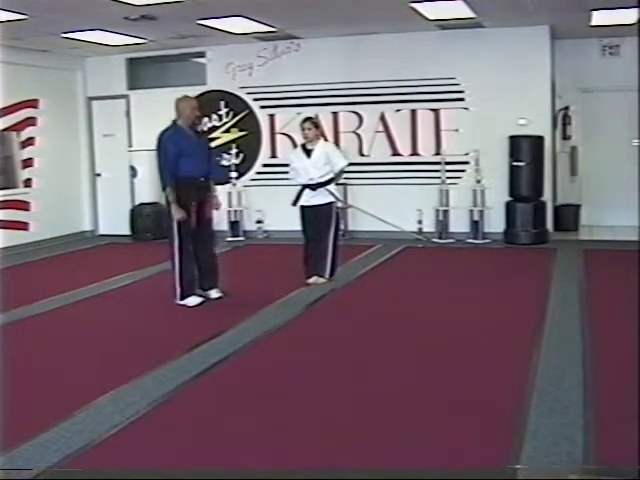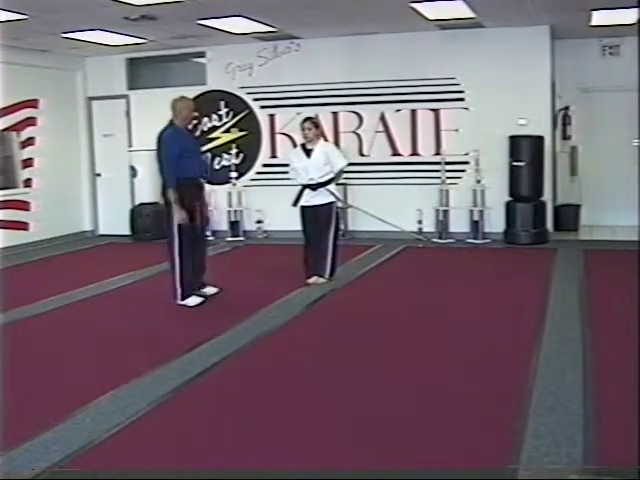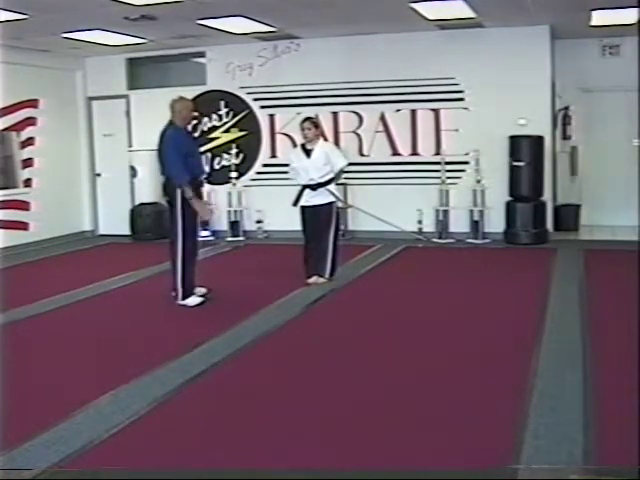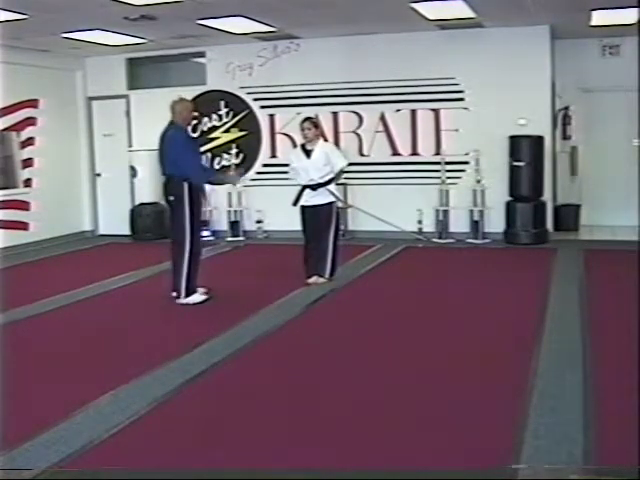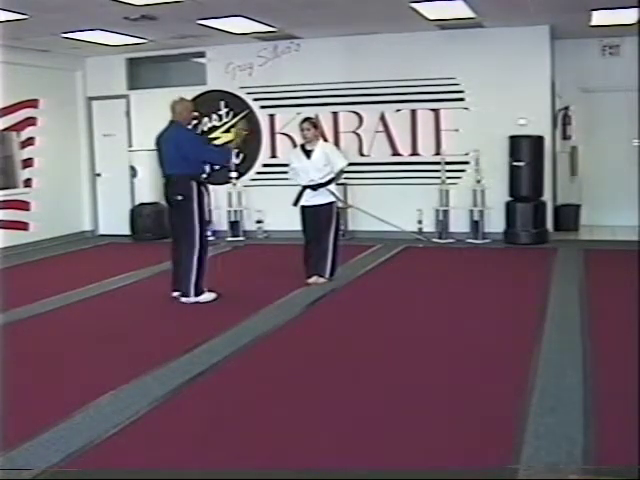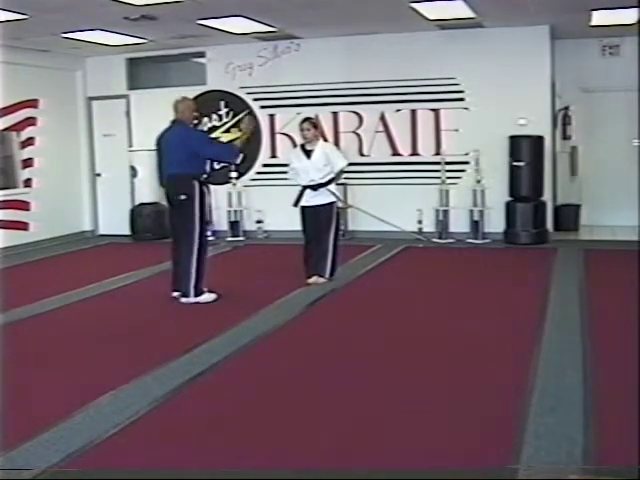
dt=0.3s
person 1, frame 1
left shoulder: (197, 136)
right shoulder: (170, 136)
left elbow: (208, 167)
right elbow: (167, 173)
left wrist: (212, 193)
right wrist: (174, 204)
left hip: (201, 192)
right hip: (182, 192)
left knee: (205, 241)
right knee: (182, 244)
left ankle: (208, 286)
right ankle: (184, 293)
person 1, frame 2
left shoulder: (188, 135)
right shoulder: (169, 136)
right elbow: (169, 174)
left wrist: (200, 195)
right wrist: (176, 206)
left hip: (195, 190)
right hip: (180, 193)
left knee: (198, 240)
right knee: (181, 244)
left ankle: (196, 284)
right ankle: (183, 293)
person 1, frame 3
left shoulder: (182, 134)
right shoulder: (172, 135)
right elbow: (178, 172)
left wrist: (197, 197)
right wrist: (195, 200)
left hip: (189, 190)
right hip: (180, 192)
left knee: (189, 240)
right knee: (182, 241)
left ankle: (186, 285)
right ankle: (182, 293)
person 1, frame 4
left shoulder: (172, 133)
right shoulder: (177, 136)
right elbow: (192, 166)
right wrist: (224, 178)
left hip: (176, 188)
right hip: (183, 189)
left knee: (180, 238)
right knee: (188, 240)
left ankle: (181, 286)
right ankle: (184, 292)
person 1, frame 5
left shoulder: (163, 136)
right shoulder: (185, 135)
right elbow: (211, 155)
left hip: (172, 187)
right hip: (188, 188)
left knee: (179, 238)
right knee: (194, 240)
left ankle: (179, 287)
right ankle: (191, 291)
person 1, frame 6
left shoulder: (164, 136)
right shoulder: (190, 134)
left elbow: (163, 167)
right elbow: (220, 151)
right wrist: (244, 135)
left hip: (173, 187)
right hip: (190, 187)
left knee: (180, 238)
right knee: (194, 240)
left ankle: (179, 287)
right ankle: (191, 292)
person 2, frame 1
left shoulder: (328, 148)
right shoulder: (297, 152)
left elbow: (339, 168)
right elbow: (295, 173)
left wrist: (329, 183)
right wrist: (305, 183)
left hip: (325, 196)
right hip: (307, 197)
left knee: (326, 236)
right knee: (310, 237)
left ankle: (323, 272)
right ankle: (312, 272)
person 2, frame 2
left shoulder: (327, 148)
right shoulder: (297, 152)
left elbow: (340, 168)
right elbow: (295, 173)
left wrist: (329, 183)
right wrist: (306, 184)
left hip: (325, 196)
right hip: (307, 197)
left knee: (325, 236)
right knee: (310, 237)
left ankle: (323, 272)
right ankle: (312, 272)
person 2, frame 3
left shoulder: (327, 148)
right shoulder: (297, 152)
left elbow: (340, 168)
right elbow: (295, 173)
left wrist: (329, 183)
right wrist: (305, 183)
left hip: (325, 196)
right hip: (307, 197)
left knee: (326, 236)
right knee: (310, 237)
left ankle: (323, 272)
right ankle: (313, 272)
person 2, frame 4
left shoulder: (327, 148)
right shoulder: (296, 152)
left elbow: (340, 168)
right elbow: (294, 173)
left wrist: (329, 183)
right wrist: (305, 183)
left hip: (325, 196)
right hip: (307, 197)
left knee: (326, 236)
right knee: (310, 237)
left ankle: (323, 272)
right ankle: (313, 272)
person 2, frame 5
left shoulder: (327, 148)
right shoulder: (296, 153)
left elbow: (339, 168)
right elbow: (294, 173)
left wrist: (329, 183)
right wrist: (305, 184)
left hip: (326, 196)
right hip: (307, 197)
left knee: (326, 236)
right knee: (310, 237)
left ankle: (323, 272)
right ankle: (313, 272)
person 2, frame 6
left shoulder: (327, 148)
right shoulder: (296, 153)
left elbow: (340, 168)
right elbow: (294, 173)
left wrist: (330, 183)
right wrist: (305, 184)
left hip: (326, 196)
right hip: (307, 197)
left knee: (326, 236)
right knee: (310, 237)
left ankle: (323, 272)
right ankle: (313, 272)
